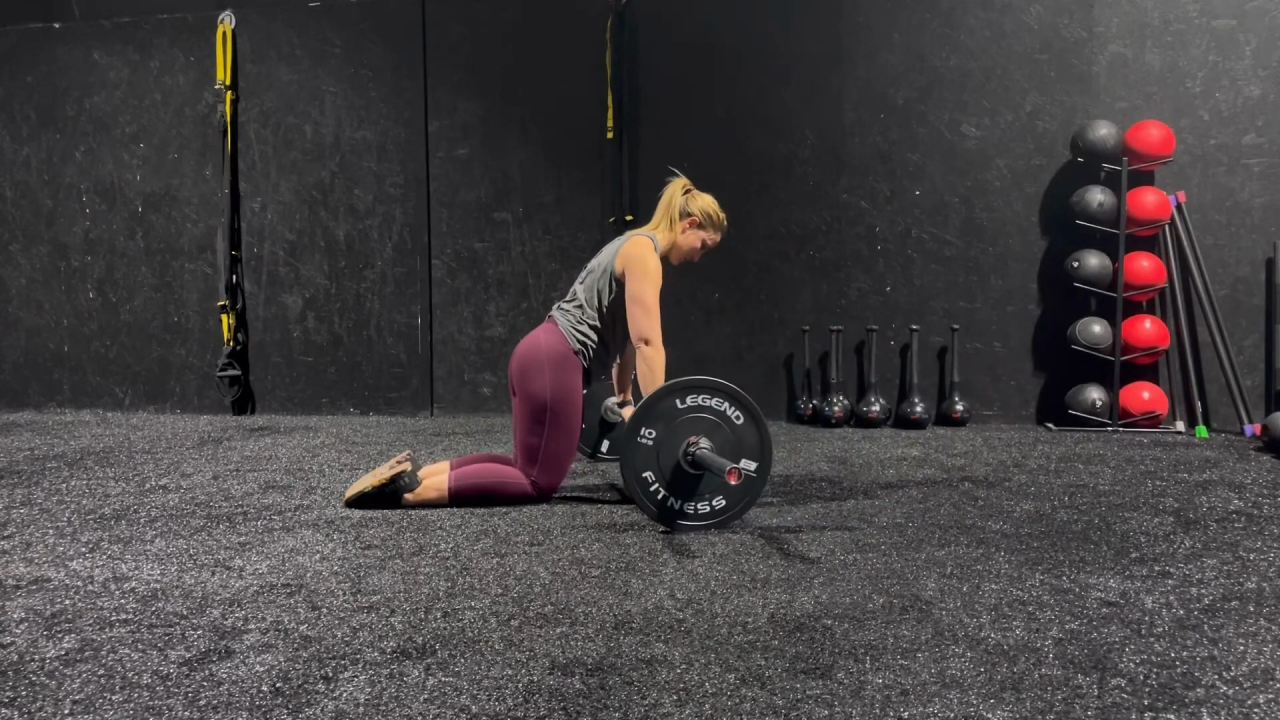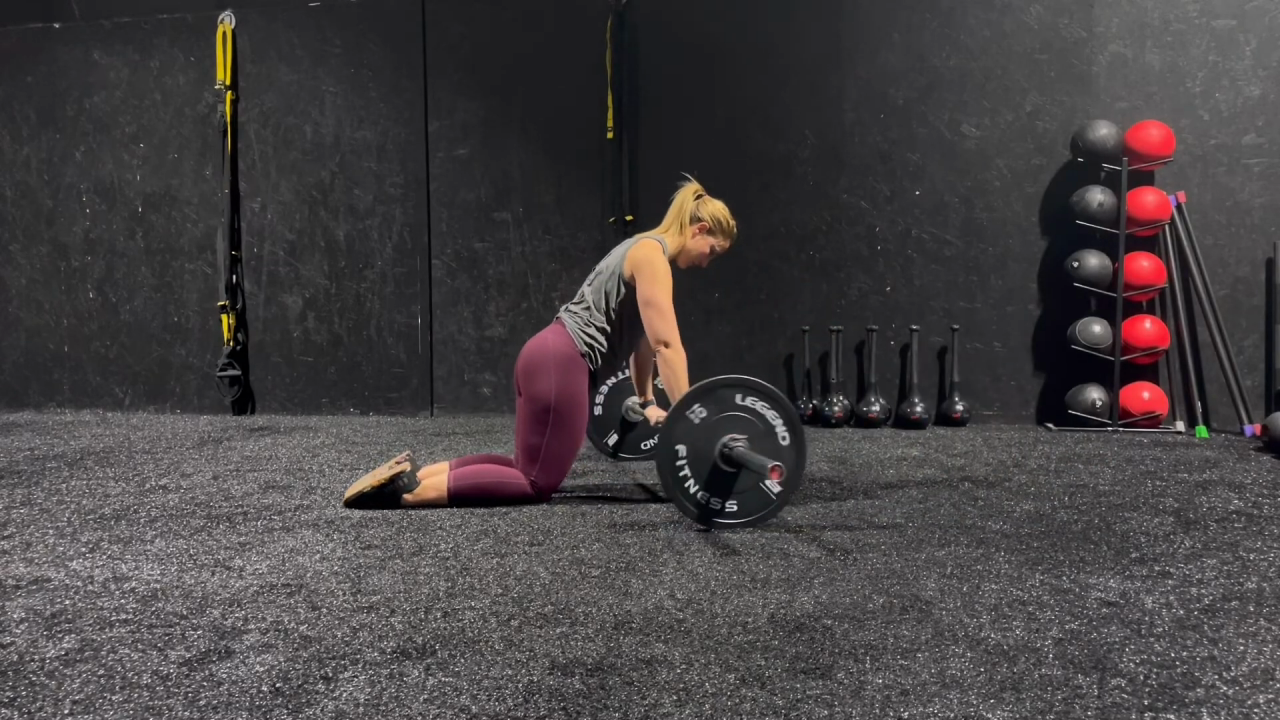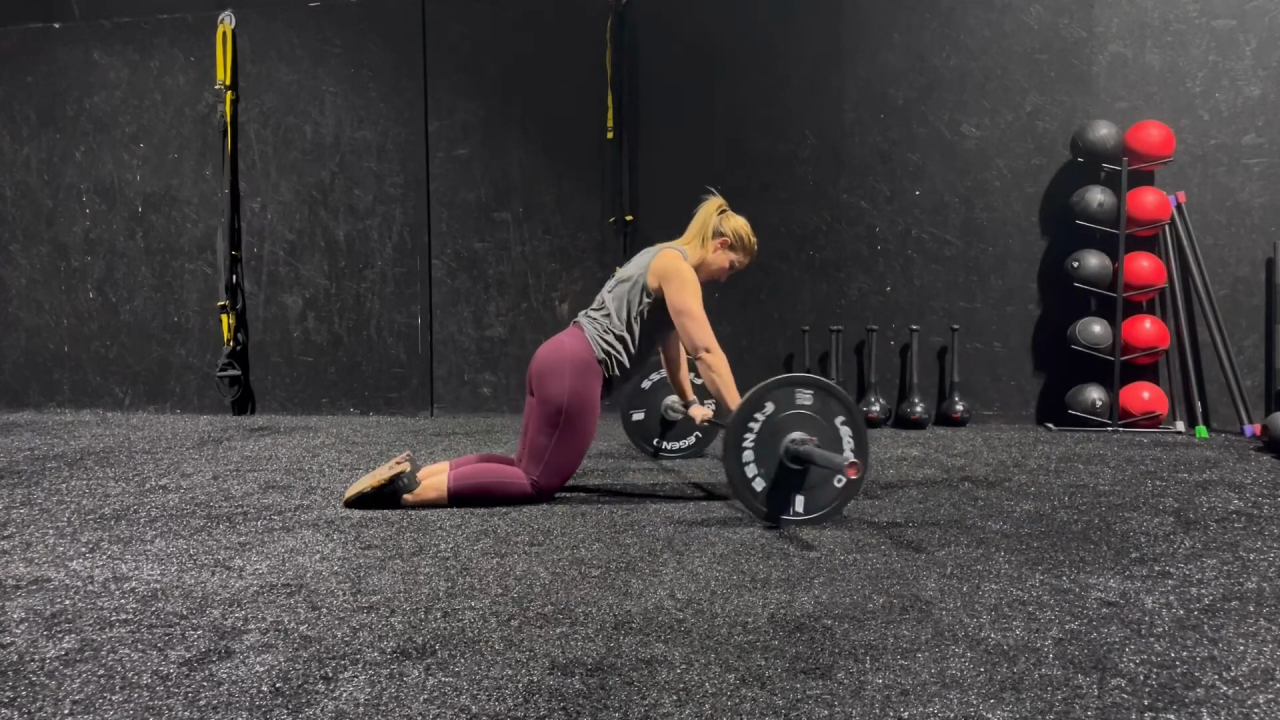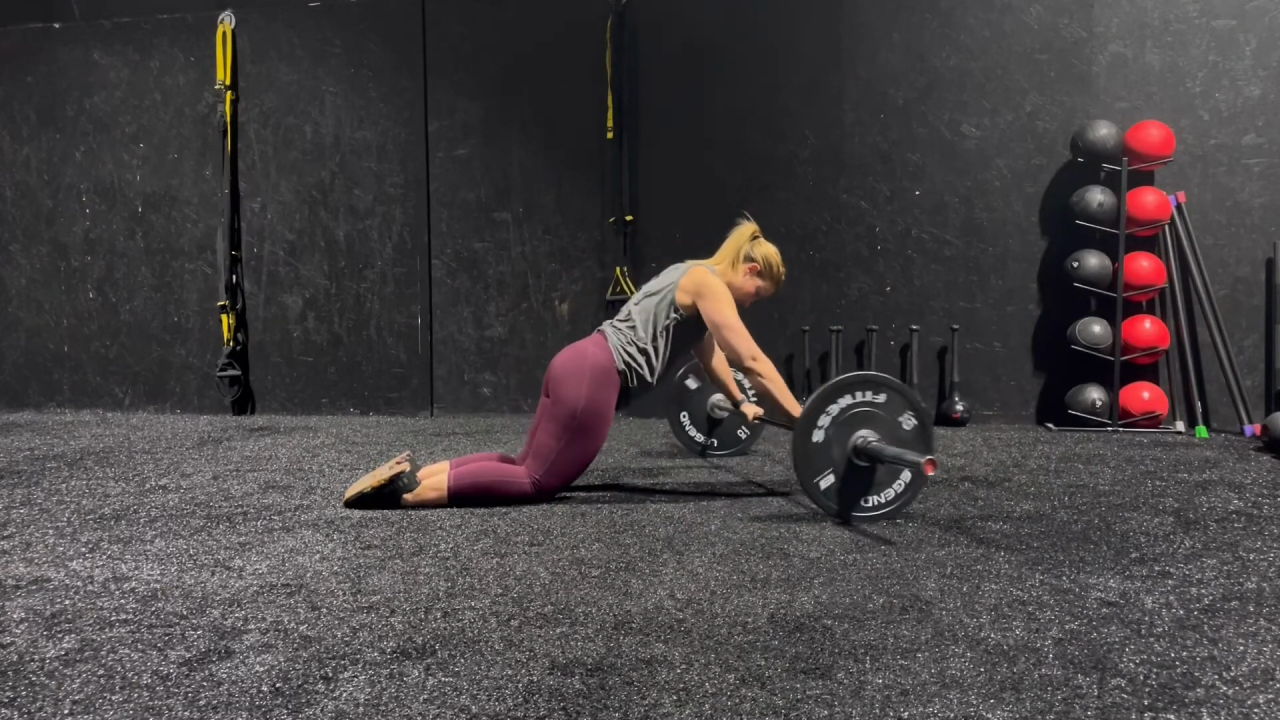
dt=0.3s
person 1, frame 1
left shoulder: (636, 247)
right shoulder: (644, 253)
left elbow: (626, 336)
right elbow: (647, 342)
left wrist: (625, 401)
left hip: (544, 355)
right hip: (554, 360)
left knee: (529, 468)
right knee: (539, 483)
left ankle: (413, 473)
right ankle: (409, 488)
person 1, frame 2
left shoulder: (646, 251)
right shoulder: (653, 256)
left elbow: (643, 337)
right elbow: (667, 344)
left wrist: (646, 400)
left hip: (551, 358)
right hip: (561, 363)
left knee: (530, 470)
right knee: (537, 485)
left ankle: (414, 471)
right ankle: (409, 489)
person 1, frame 3
left shoulder: (666, 259)
right shoulder: (677, 267)
left elbow: (671, 343)
right elbow: (706, 350)
left wrist: (690, 403)
left hip: (563, 361)
right hip: (576, 368)
left knee: (531, 468)
right knee: (538, 484)
left ankle: (416, 473)
right ankle: (409, 489)
person 1, frame 4
left shoulder: (694, 277)
right shoulder: (708, 284)
left elbow: (711, 353)
right elbow: (751, 359)
left wrist: (740, 402)
right wrist: (801, 416)
left hip: (578, 367)
right hip: (594, 376)
left knee: (527, 466)
right knee: (537, 482)
left ankle: (415, 471)
right ankle: (410, 488)
